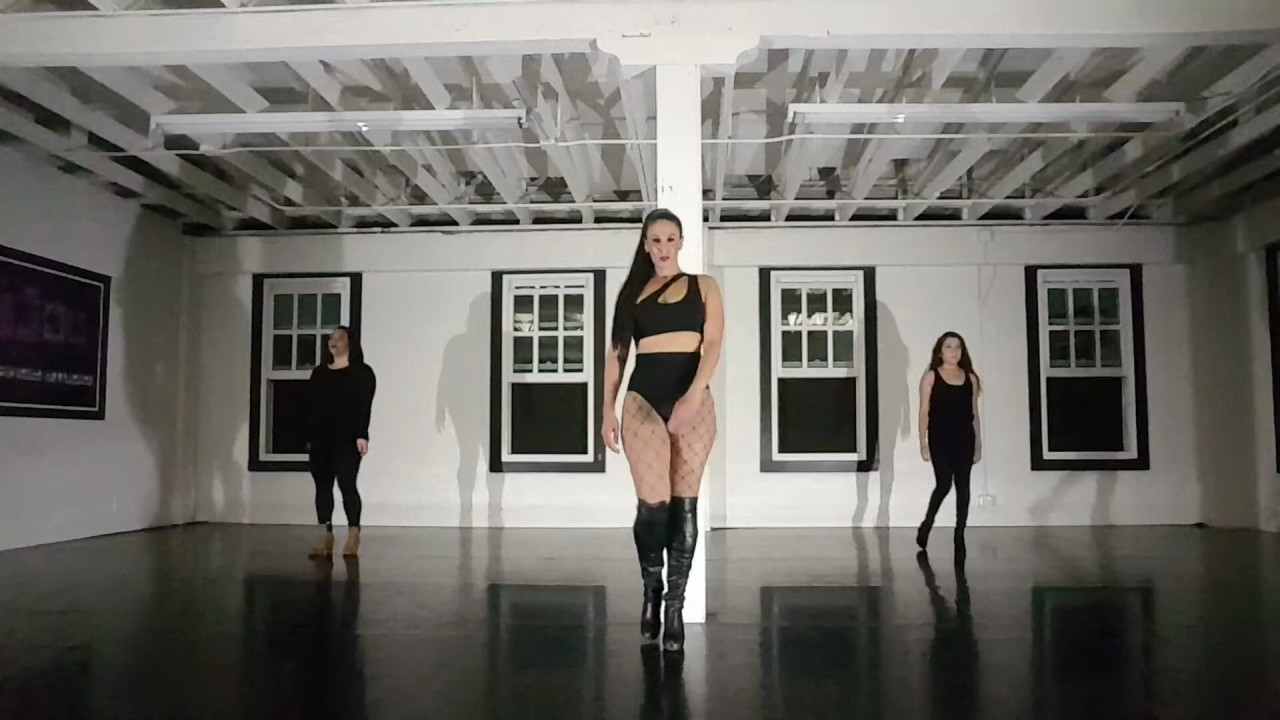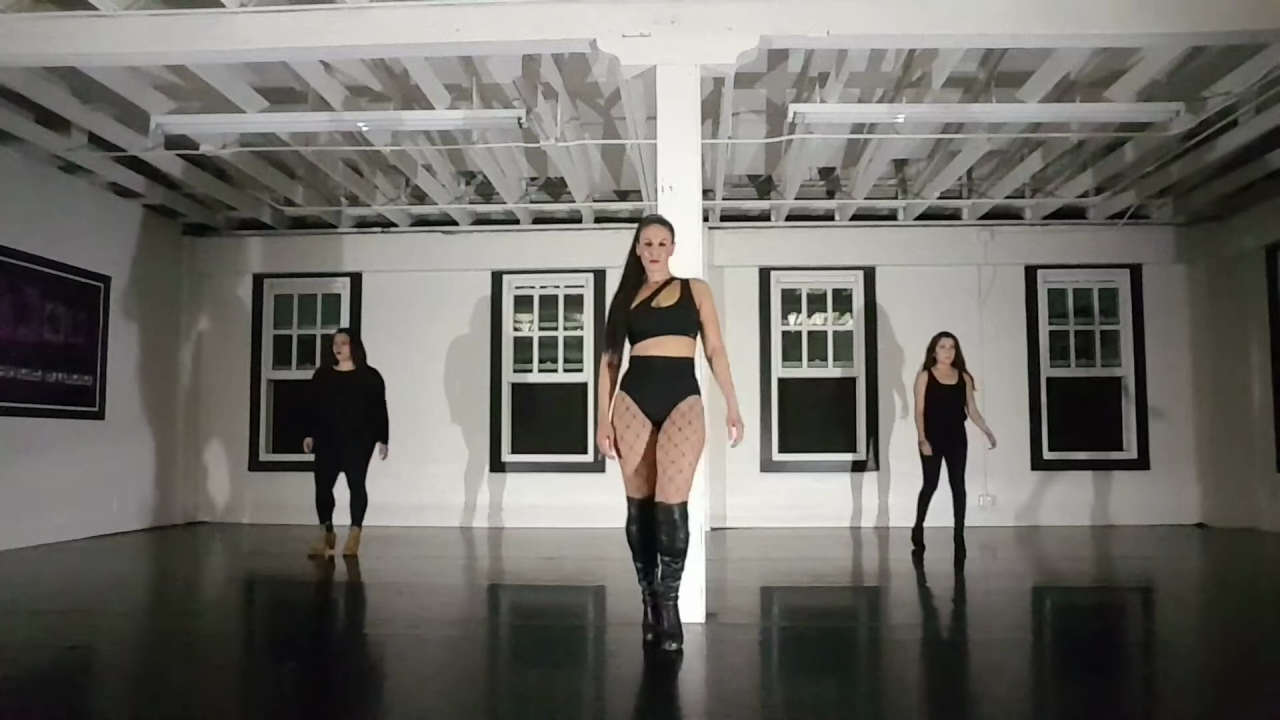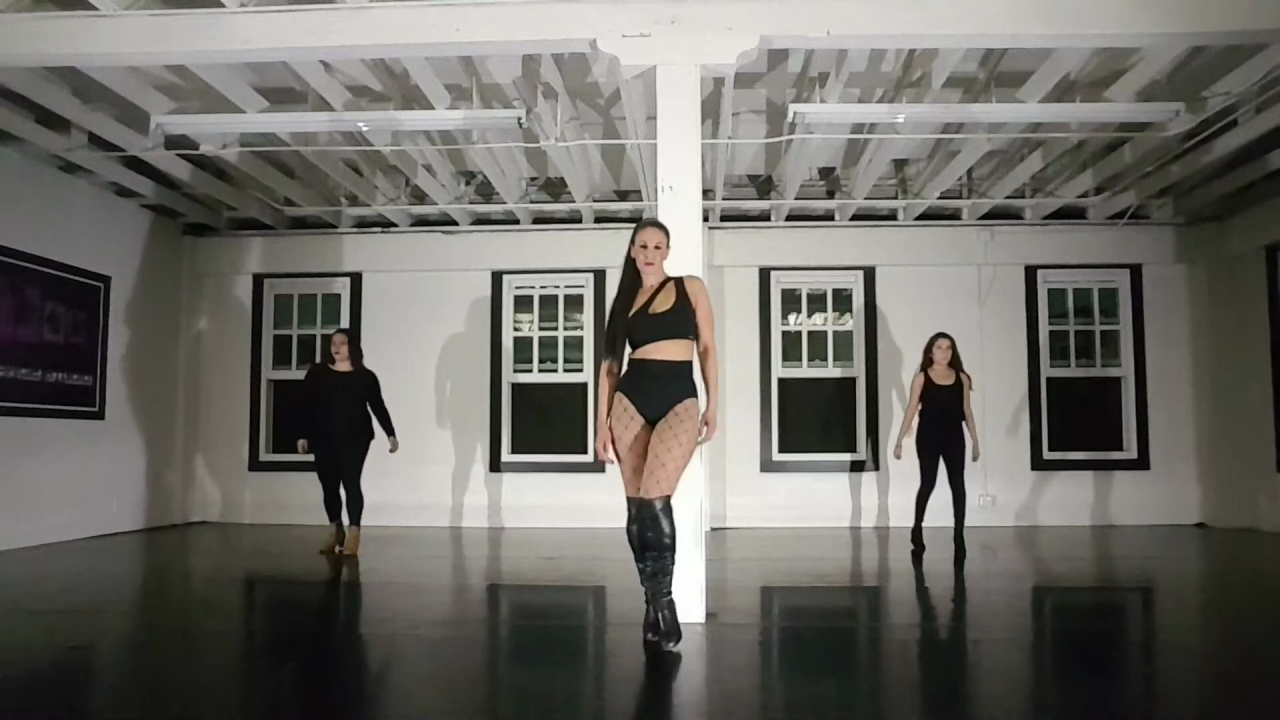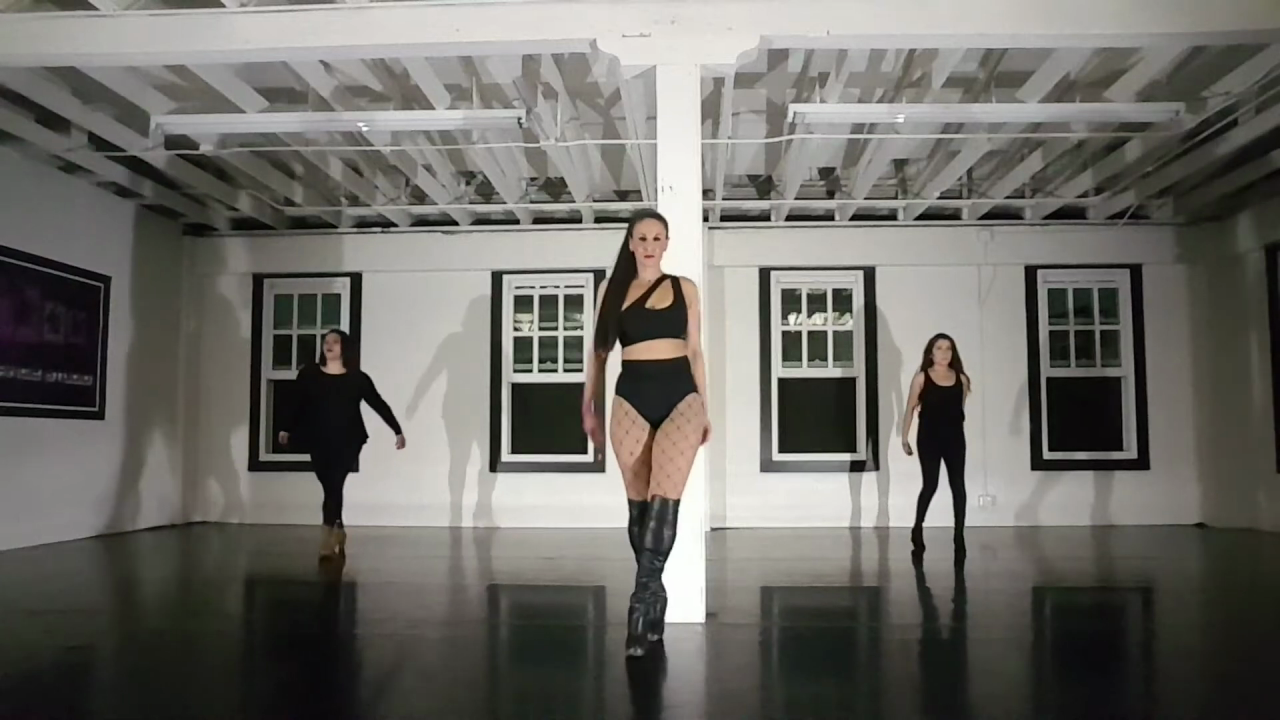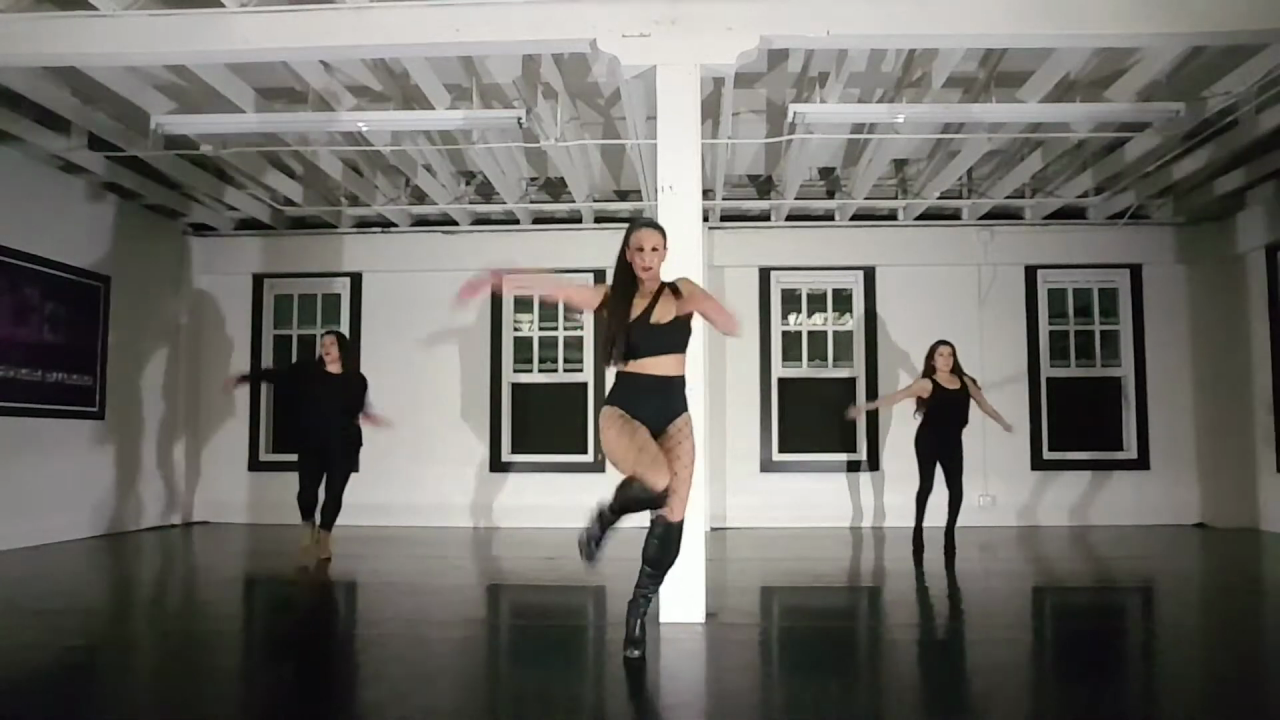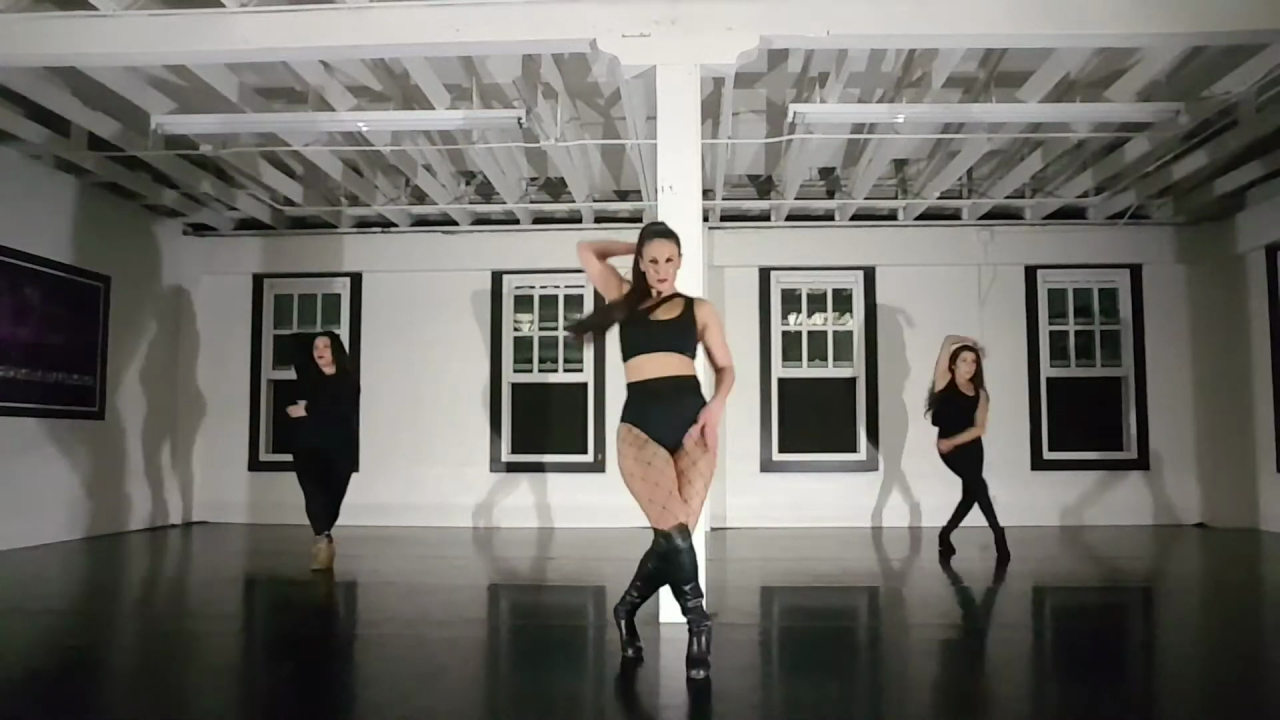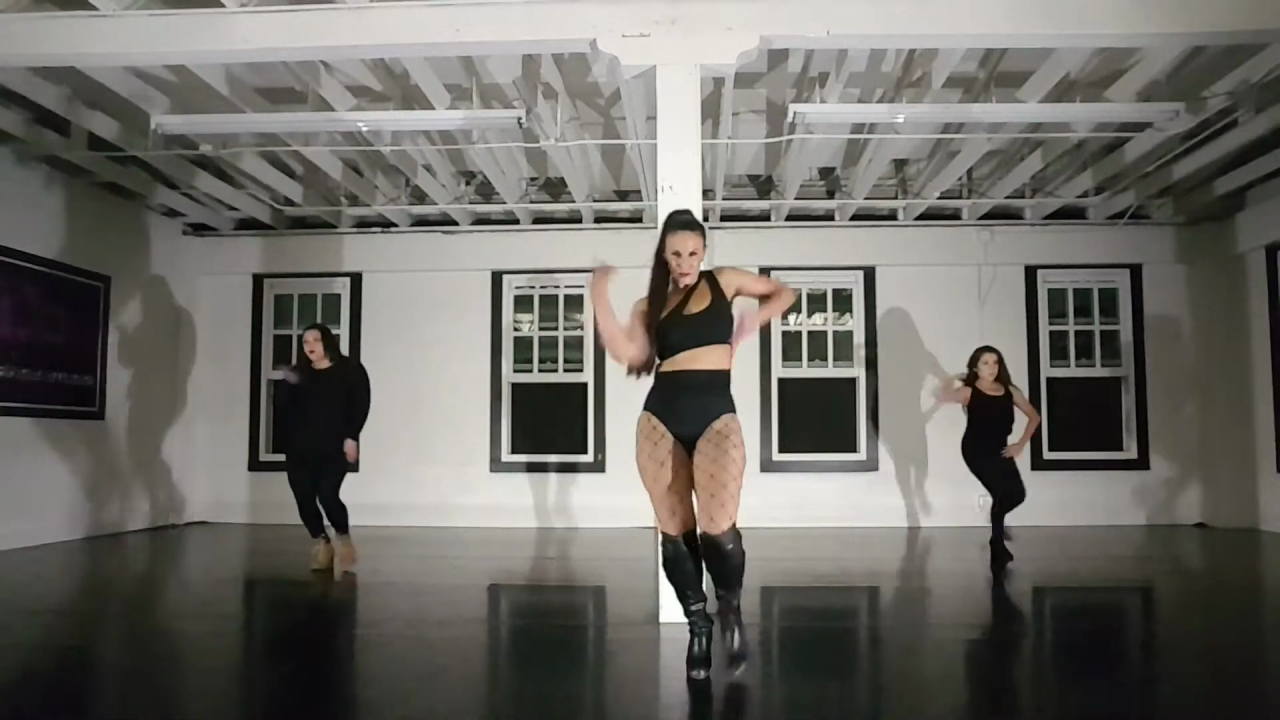
dt=0.4s
person 1, frame 1
left shoulder: (703, 286)
right shoulder: (632, 290)
left elbow: (714, 344)
right elbow: (617, 353)
left wrist: (693, 394)
right wrist: (608, 411)
left hip: (693, 400)
right hip: (644, 397)
left knee: (685, 504)
right knee: (653, 502)
left ankle: (674, 607)
right ankle: (652, 592)
person 1, frame 2
left shoulder: (695, 289)
right shoulder: (626, 295)
left elbow: (715, 350)
right elbow: (610, 359)
left wrist: (732, 406)
right wrist: (603, 418)
left hip: (682, 399)
right hip: (634, 399)
left knee: (672, 504)
right knee: (639, 504)
left ankle: (670, 604)
right ankle: (651, 600)
person 1, frame 3
left shoulder: (691, 287)
right shoulder: (624, 300)
left elbow: (707, 347)
right elbow: (610, 364)
left wrist: (712, 404)
right wrist: (602, 423)
left hip: (679, 400)
right hip: (631, 401)
left knee: (655, 497)
right knee: (637, 505)
left ankle: (664, 601)
right ankle: (652, 602)
person 1, frame 4
left shoulder: (684, 288)
right shoulder: (613, 289)
right elbow: (600, 351)
left wrist: (704, 407)
right wrist: (588, 407)
left hip: (678, 398)
right hip: (631, 400)
left knee: (664, 500)
right knee: (640, 505)
left ankle: (642, 602)
right ankle: (654, 594)
person 1, frame 5
left shoulder: (682, 290)
right shoulder: (610, 297)
left elbow: (726, 323)
right elbow: (556, 290)
left wrist: (704, 305)
right wrist: (501, 279)
left hip: (673, 414)
right hip: (624, 410)
left knee: (671, 520)
right knee: (657, 482)
left ankle: (638, 610)
right ankle: (606, 516)
person 1, frame 6
left shoulder: (698, 309)
right shoulder: (625, 297)
left elbow: (726, 367)
right elbow: (586, 250)
left wrist: (716, 405)
right wrist: (636, 245)
left hip: (690, 424)
right hip: (639, 426)
left knee: (675, 536)
right knee: (672, 529)
left ankle: (627, 607)
right ankle: (698, 625)
person 1, frame 7
left shoulder: (724, 281)
right shoulder: (650, 305)
left elbow: (783, 293)
right elbow: (625, 352)
left wrist: (755, 320)
right wrist: (599, 294)
left hip: (716, 414)
right hip: (661, 416)
left knee: (718, 528)
right knee: (675, 533)
left ankle: (731, 616)
right ankle: (698, 623)
person 2, frame 1
left shoulder: (361, 372)
right shoulder: (319, 372)
left elbow: (364, 406)
right elbow: (313, 407)
left wrist: (362, 435)
right wrist: (311, 438)
left hip: (347, 438)
right hip: (321, 438)
left knee: (347, 484)
right knee: (322, 486)
left ankle: (353, 535)
right ankle: (327, 535)
person 2, frame 2
left shoulder: (369, 376)
right shoulder: (322, 374)
left elbow: (380, 410)
right elbow: (315, 406)
left wrist: (382, 440)
right wrist: (310, 434)
left hip: (359, 440)
right hip: (327, 439)
left knee: (356, 484)
right knee: (322, 486)
left ankle: (354, 535)
right ankle: (327, 535)
person 2, frame 3
left shoulder: (365, 377)
right shoulder: (317, 373)
left elbow: (378, 406)
right elbow: (307, 406)
left wrist: (391, 434)
right wrist: (304, 435)
left hip: (355, 439)
right hip: (324, 439)
left knee: (351, 483)
right knee: (329, 486)
left ankle: (353, 534)
right ankle: (336, 531)
person 2, frame 4
left shoulder: (357, 378)
right shoulder: (308, 374)
left elbow: (379, 405)
right elbow: (298, 405)
left wrist: (397, 431)
right wrist: (287, 429)
left hip: (347, 441)
right hip: (318, 441)
left knee: (334, 484)
right knee: (329, 487)
left ankle: (327, 534)
right ankle: (338, 531)
person 2, frame 5
left shoulder: (355, 379)
right shoulder: (304, 371)
left elbow: (358, 405)
right elbow: (274, 375)
left wrist: (364, 415)
right wrist: (244, 377)
left hip: (344, 445)
right hip: (312, 443)
left knee: (334, 492)
right knee: (307, 489)
left ankle: (324, 536)
right ankle: (309, 528)
person 2, frame 6
left shoulder: (348, 379)
right shoulder: (309, 374)
left elbow: (344, 409)
left wrist: (307, 409)
left hip: (340, 449)
right hip: (308, 448)
left knee: (332, 498)
right knee: (314, 495)
left ankle: (323, 540)
right ankle: (324, 542)
person 2, frame 7
left shoulder: (350, 370)
right shoulder: (301, 374)
left elbow: (362, 405)
right elbow: (287, 407)
left wrist: (352, 437)
right wrist: (289, 382)
left hip: (334, 447)
right hip: (300, 447)
left knee: (327, 496)
right knee: (304, 498)
left ankle: (344, 539)
right ankle: (322, 544)
person 3, frame 1
left shoulder: (971, 378)
right shoulder: (931, 377)
left elbow: (974, 413)
right elbow: (924, 411)
left wrist: (977, 442)
right wrist: (922, 442)
left hip: (964, 438)
right hip: (940, 438)
left knee: (963, 486)
right knee: (944, 484)
left ankle: (959, 535)
right ankle: (927, 523)
person 3, frame 2
left shoulder: (964, 378)
right shoulder: (925, 377)
left elbow: (972, 410)
right elbow: (919, 410)
left wrist: (987, 432)
right wrist: (922, 438)
left hip: (956, 437)
right hip: (933, 437)
left knee: (958, 485)
right knee: (930, 484)
left ankle: (959, 536)
right ankle: (918, 529)
person 3, frame 3
left shoulder: (961, 378)
right shoulder: (922, 378)
left elbow: (967, 411)
right elbow: (911, 410)
left wrist: (975, 440)
right wrist: (899, 440)
left hip: (954, 437)
right hip: (928, 437)
left knee: (958, 485)
right knee: (928, 484)
left ankle: (959, 535)
right ankle: (917, 530)
person 3, frame 4
left shoulder: (961, 379)
right shoulder: (921, 378)
right elbow: (911, 408)
right wrist: (904, 437)
left hip: (954, 437)
right hip: (929, 438)
left knee: (958, 485)
right knee: (930, 485)
left ankle: (959, 536)
right ankle: (917, 530)
person 3, frame 5
left shoulder: (965, 382)
right shoulder: (927, 383)
left elbow: (982, 403)
right elbow: (896, 397)
left wrist: (1002, 422)
right wrist: (866, 407)
left hip: (952, 441)
right hip: (928, 439)
left knee: (956, 488)
right knee: (926, 485)
left ankle: (949, 533)
right ankle: (918, 530)
person 3, frame 6
left shoulder: (980, 394)
right shoulder: (944, 379)
left elbow: (980, 428)
right elbow: (948, 341)
left wrist: (953, 441)
right wrist: (968, 342)
left hip: (971, 446)
right hip: (950, 447)
left knee: (971, 494)
right knee: (978, 485)
left ankle: (946, 534)
right ankle: (997, 533)
person 3, frame 7
left shoulder: (1010, 391)
right shoulder: (968, 391)
left elbow: (1034, 416)
right elbow: (944, 395)
left wrist: (1021, 444)
right wrist: (964, 379)
left hip: (1000, 451)
right hip: (975, 450)
left knee: (1018, 494)
right knee: (1002, 494)
left ankle: (998, 528)
right ankle: (997, 543)
